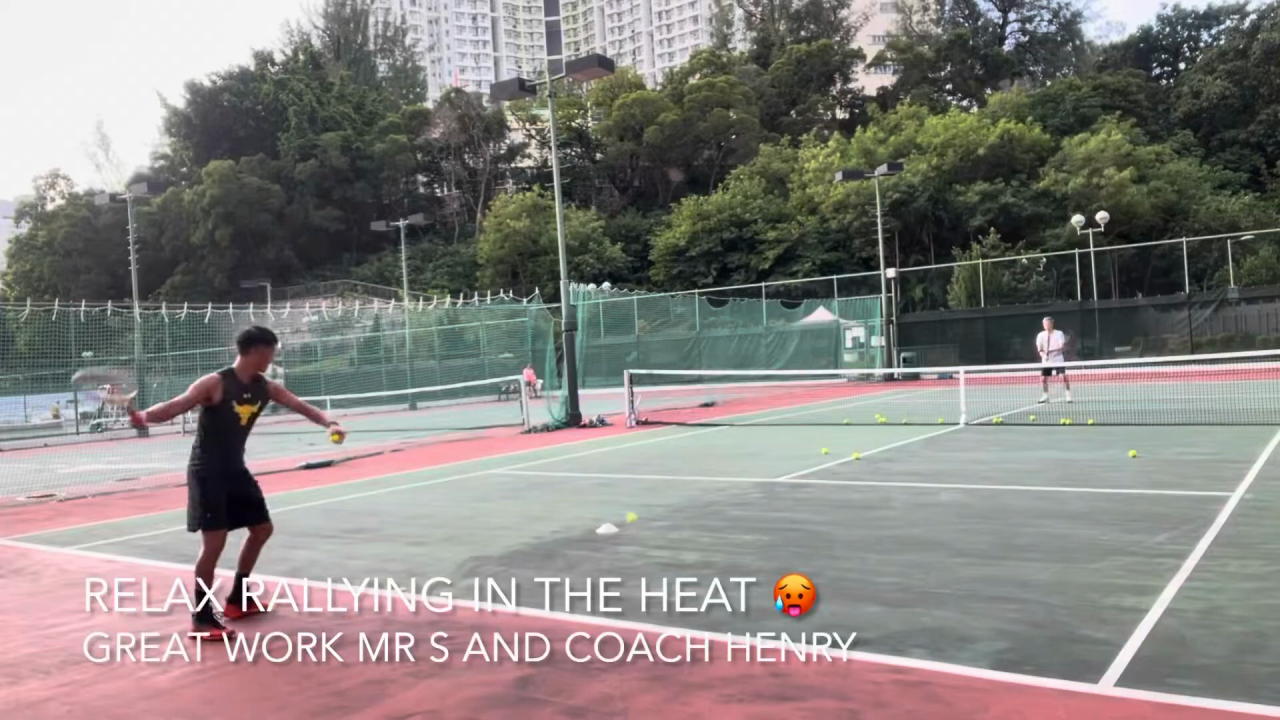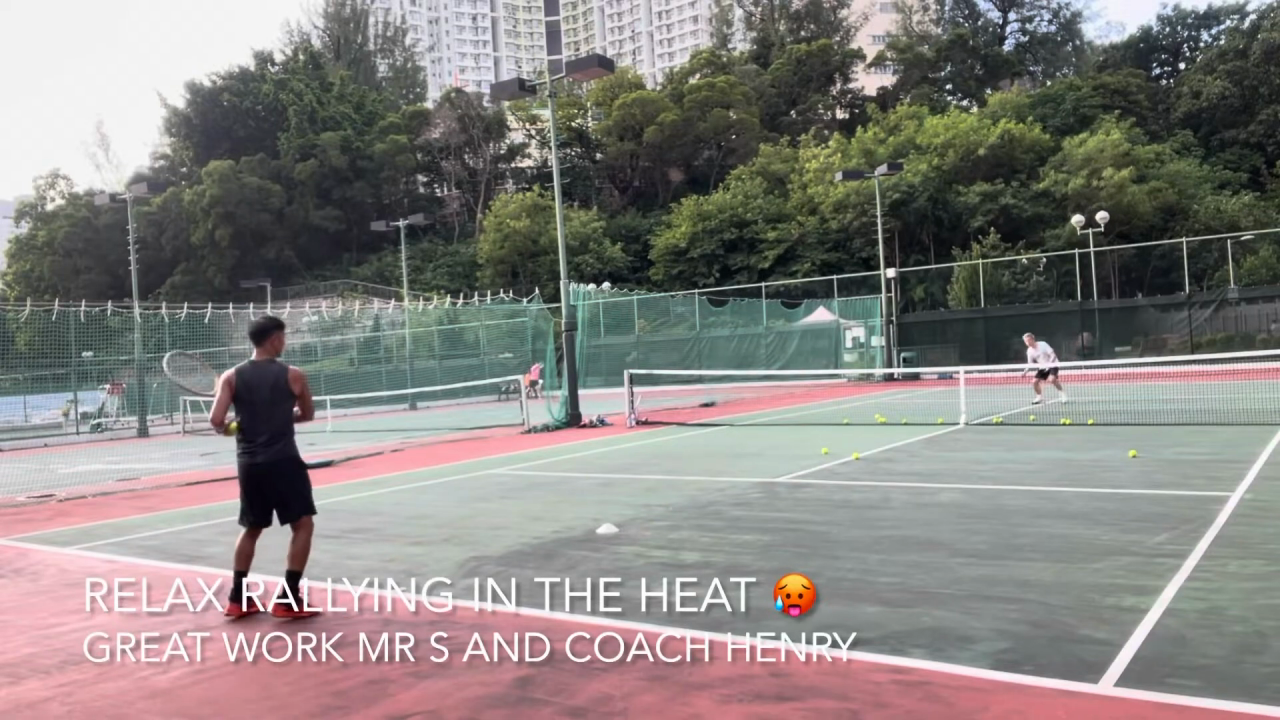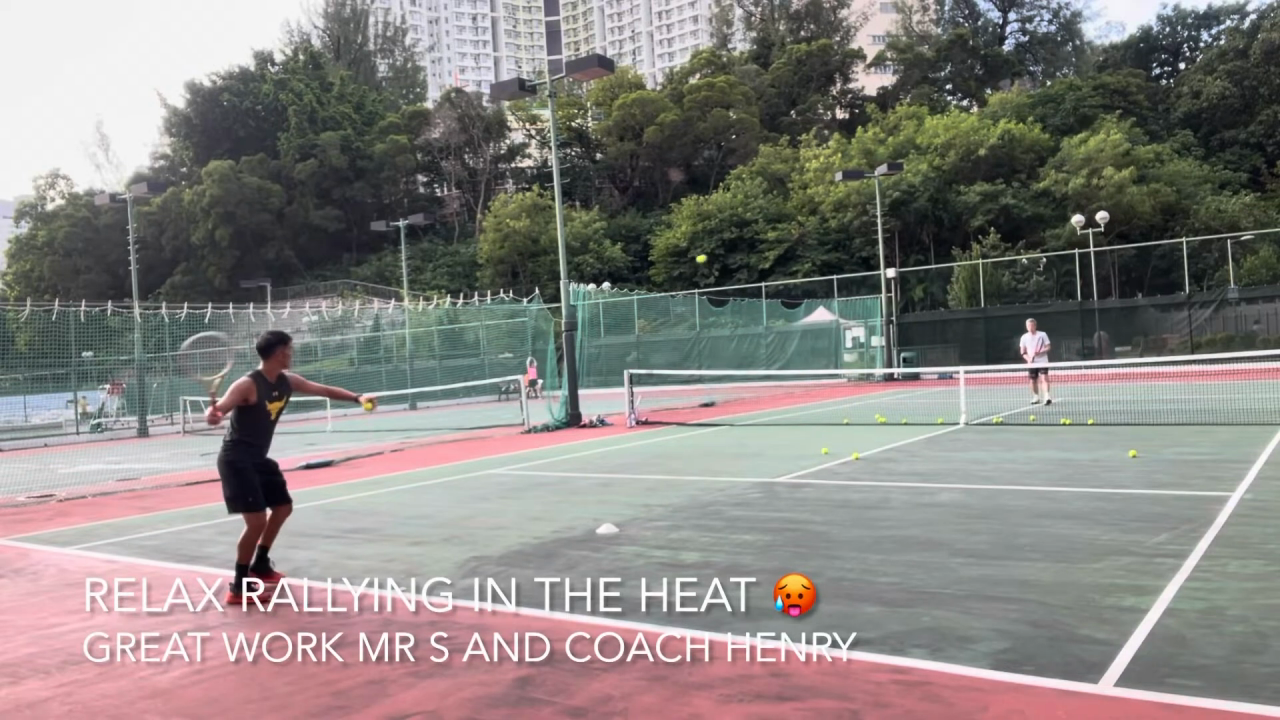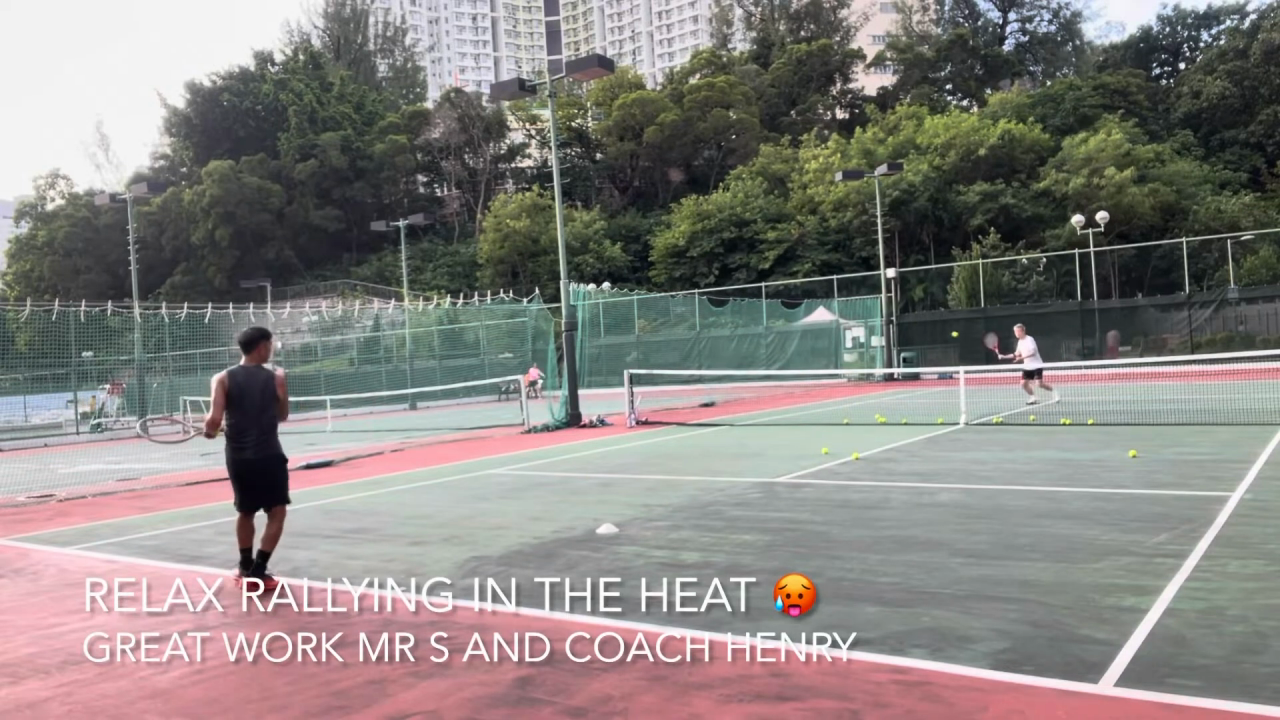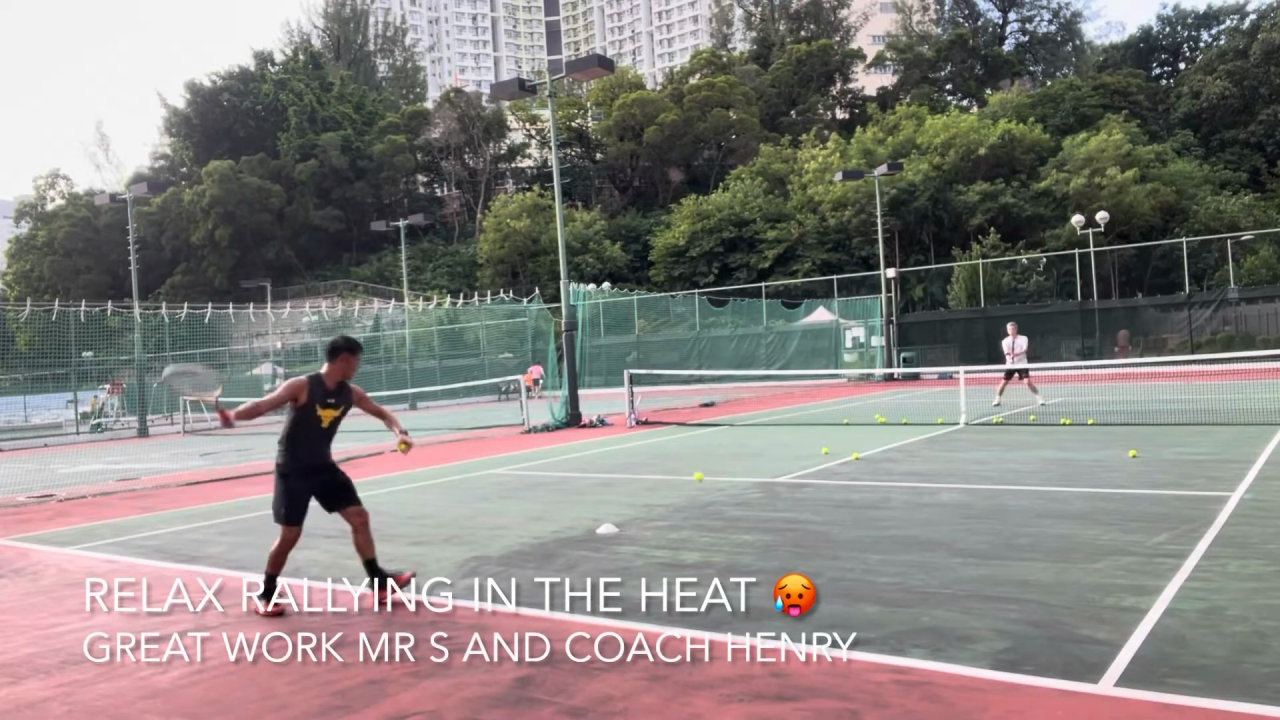
dt=1s
person 1, frame 1
left shoulder: (266, 386)
right shoulder: (214, 384)
left elbow: (300, 406)
right elbow: (172, 407)
left wrist: (329, 423)
right wrist: (145, 416)
left hip: (235, 470)
right hip: (207, 472)
left knee: (262, 529)
right knee: (215, 542)
left ankle: (237, 600)
right ankle: (203, 617)
person 1, frame 2
left shoulder: (231, 377)
right shoulder: (293, 375)
left elbow: (216, 420)
right elbow: (307, 414)
left wrist: (230, 428)
left hip: (249, 465)
right hip: (284, 462)
left knee: (251, 530)
right knee: (303, 526)
left ankle: (238, 598)
right ankle: (287, 600)
person 1, frame 3
left shoulder: (288, 381)
right shoulder: (246, 385)
left elbow: (323, 389)
right elbow: (217, 410)
left wrist: (357, 398)
right wrist: (213, 414)
left hip: (258, 459)
right hip: (236, 461)
left knee: (283, 508)
right knee: (257, 520)
left ankle: (260, 566)
right ankle: (239, 587)
person 1, frame 4
left shoulder: (223, 379)
right shoulder: (277, 379)
left elbow: (215, 420)
left wrist: (209, 431)
left hip: (238, 458)
right hip: (269, 457)
left knee: (245, 514)
right knee: (276, 515)
left ankle: (246, 569)
right ankle: (256, 572)
person 1, frame 5
left shoulder: (350, 392)
right shoulder: (300, 386)
left elbow: (380, 412)
right elbow: (263, 406)
left wrist: (399, 432)
right wrist: (234, 415)
left hip: (322, 465)
right hip: (292, 469)
left knee: (359, 516)
right knee: (290, 535)
left ankle: (379, 581)
right ankle: (267, 595)
